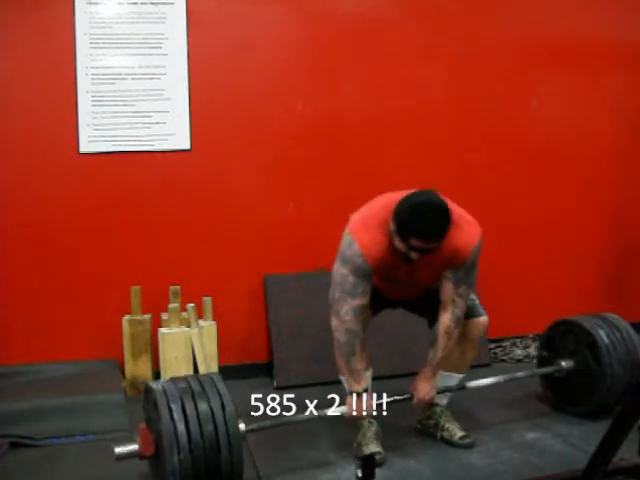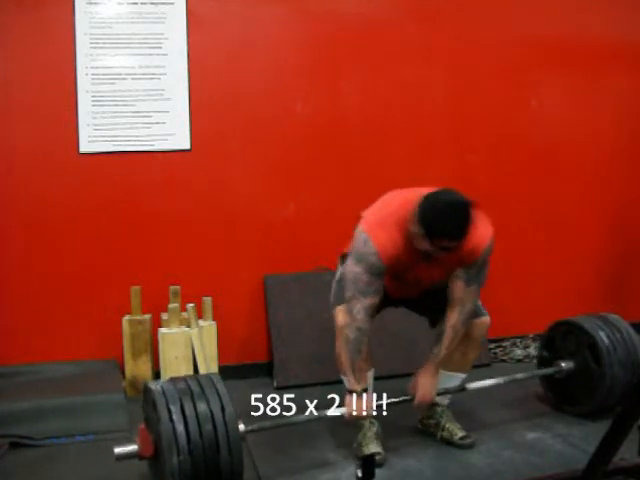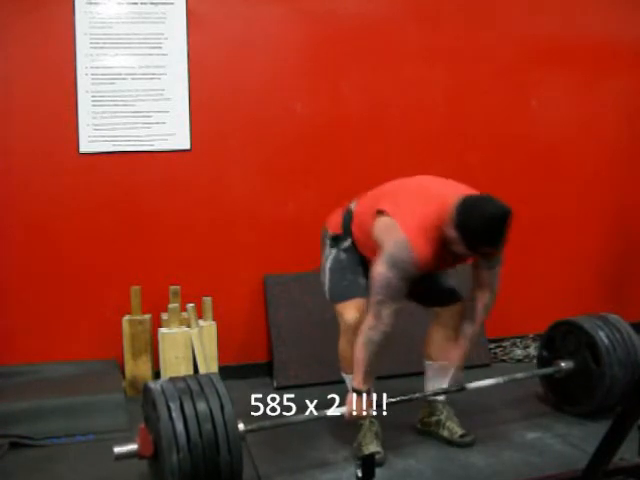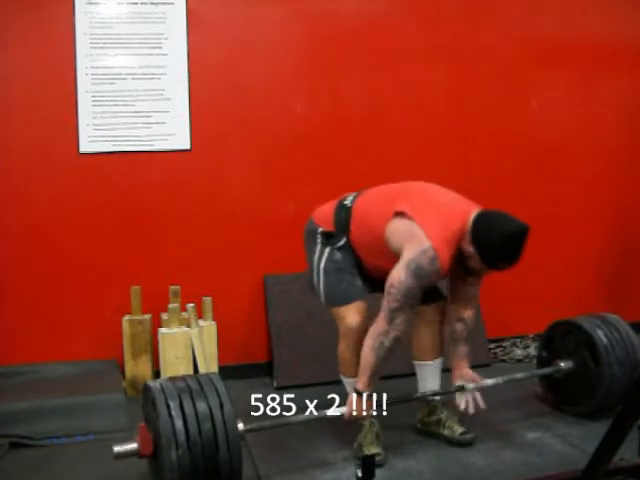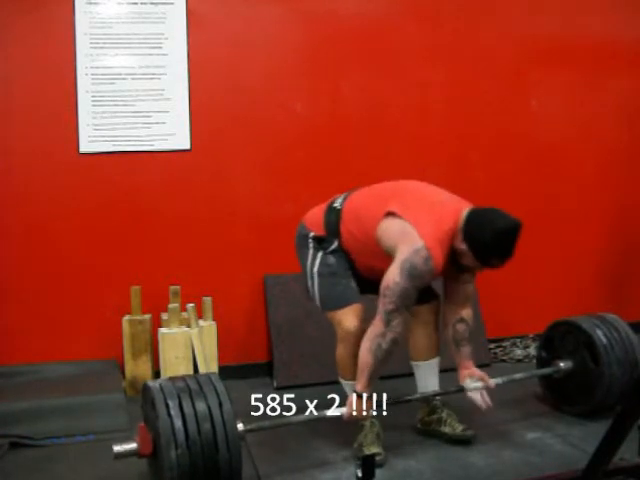
dt=0.2s
person 1, frame 1
left shoulder: (466, 236)
right shoulder: (362, 237)
left elbow: (453, 310)
right elbow: (345, 318)
left wrist: (430, 374)
right wrist: (357, 390)
left hip: (428, 284)
right hip: (372, 280)
left knee: (476, 323)
right knee: (348, 323)
left ankle: (434, 412)
right ankle: (367, 423)
person 1, frame 2
left shoulder: (478, 236)
right shoulder: (376, 235)
left elbow: (460, 308)
right elbow: (358, 318)
left wrist: (431, 370)
right wrist: (358, 389)
right hip: (374, 275)
left knee: (478, 323)
right knee: (346, 322)
left ankle: (435, 411)
right ankle: (368, 423)
person 1, frame 3
left shoulder: (488, 224)
right shoulder: (410, 237)
left elbow: (486, 287)
right elbow: (379, 318)
left wrist: (463, 342)
right wrist: (360, 389)
right hip: (350, 240)
left knee: (452, 309)
right knee: (352, 319)
left ankle: (434, 409)
right ankle: (368, 422)
person 1, frame 4
left shoulder: (478, 233)
right shoulder: (430, 251)
left elbow: (461, 307)
right elbow: (391, 322)
left wrist: (460, 367)
right wrist: (362, 390)
left hip: (379, 241)
right hip: (335, 234)
left knee: (434, 309)
right knee: (354, 322)
left ankle: (432, 410)
right ankle: (366, 422)
person 1, frame 5
left shoulder: (468, 232)
right shoulder: (423, 250)
left elbow: (458, 306)
right elbow: (388, 324)
left wrist: (465, 366)
right wrist: (361, 393)
left hip: (368, 239)
right hip: (325, 238)
left knee: (427, 309)
right knee: (351, 326)
left ankle: (431, 410)
right ankle: (366, 424)
